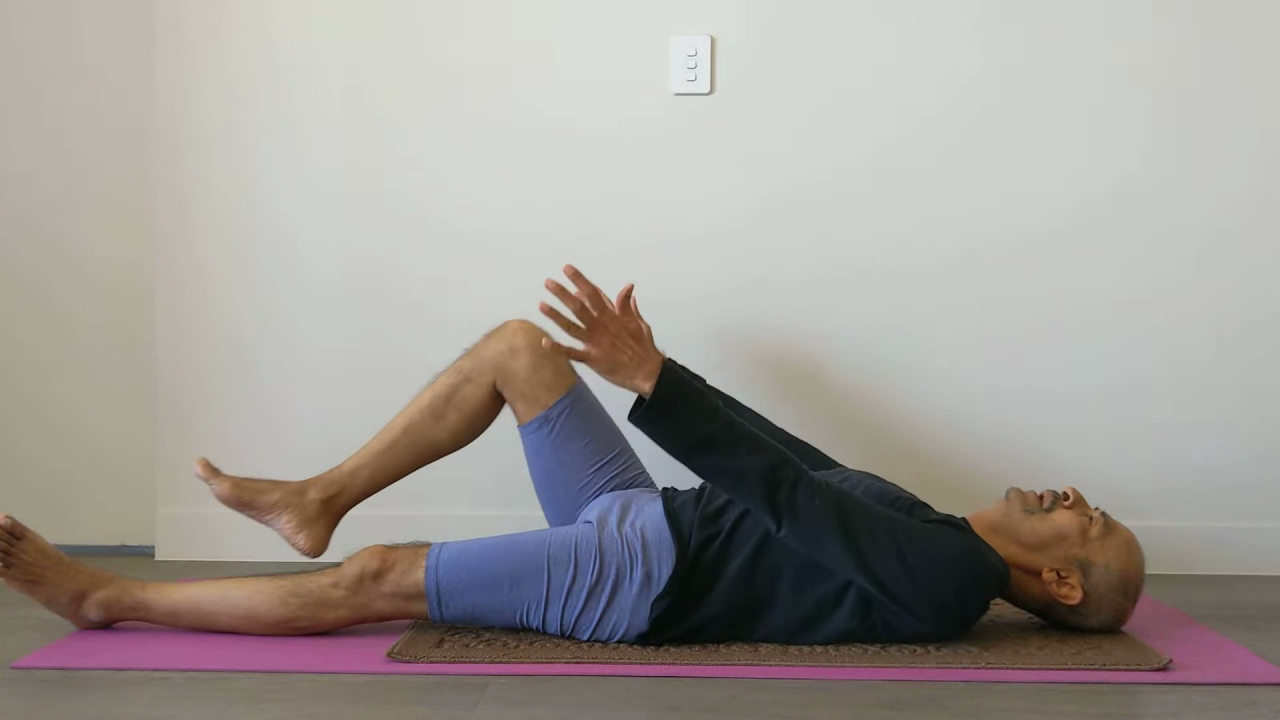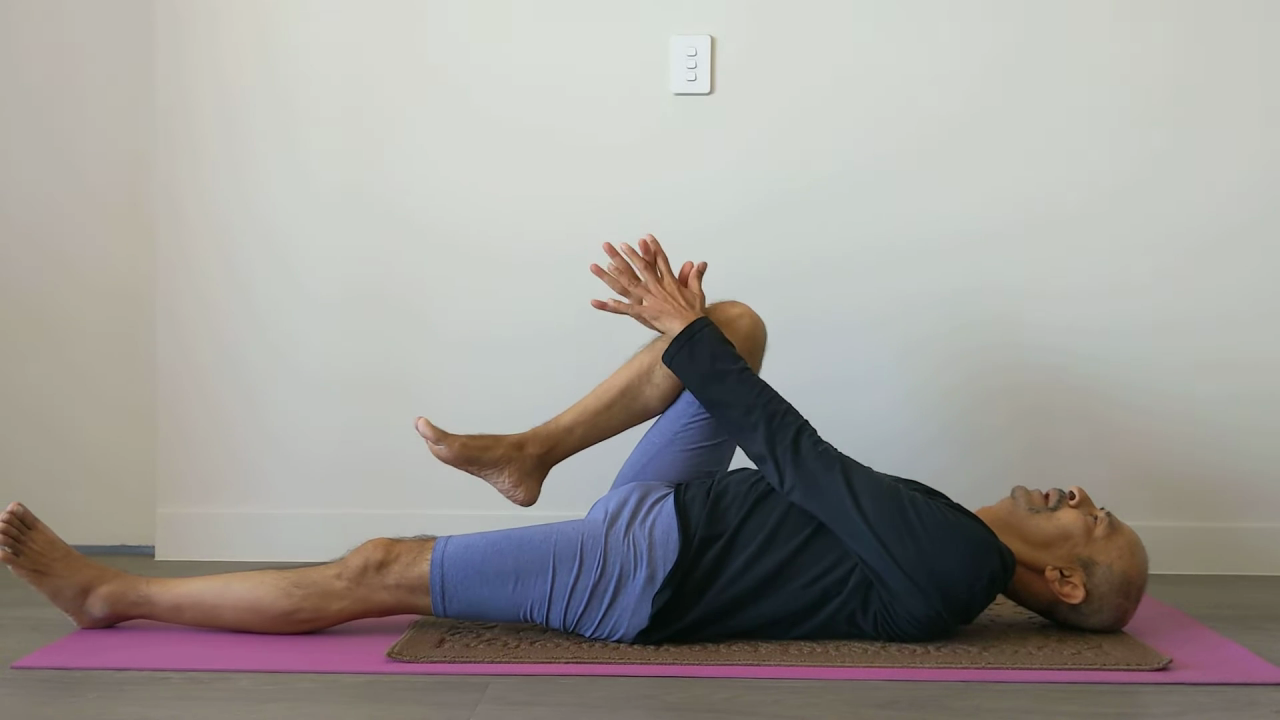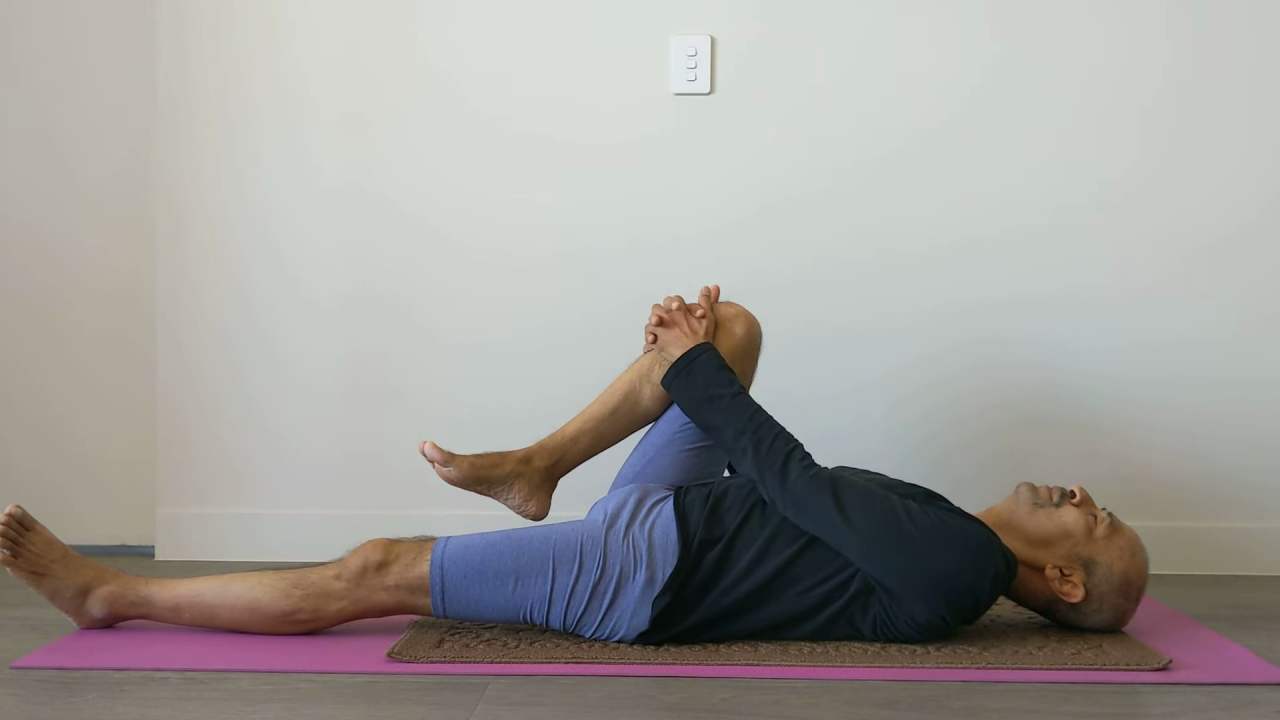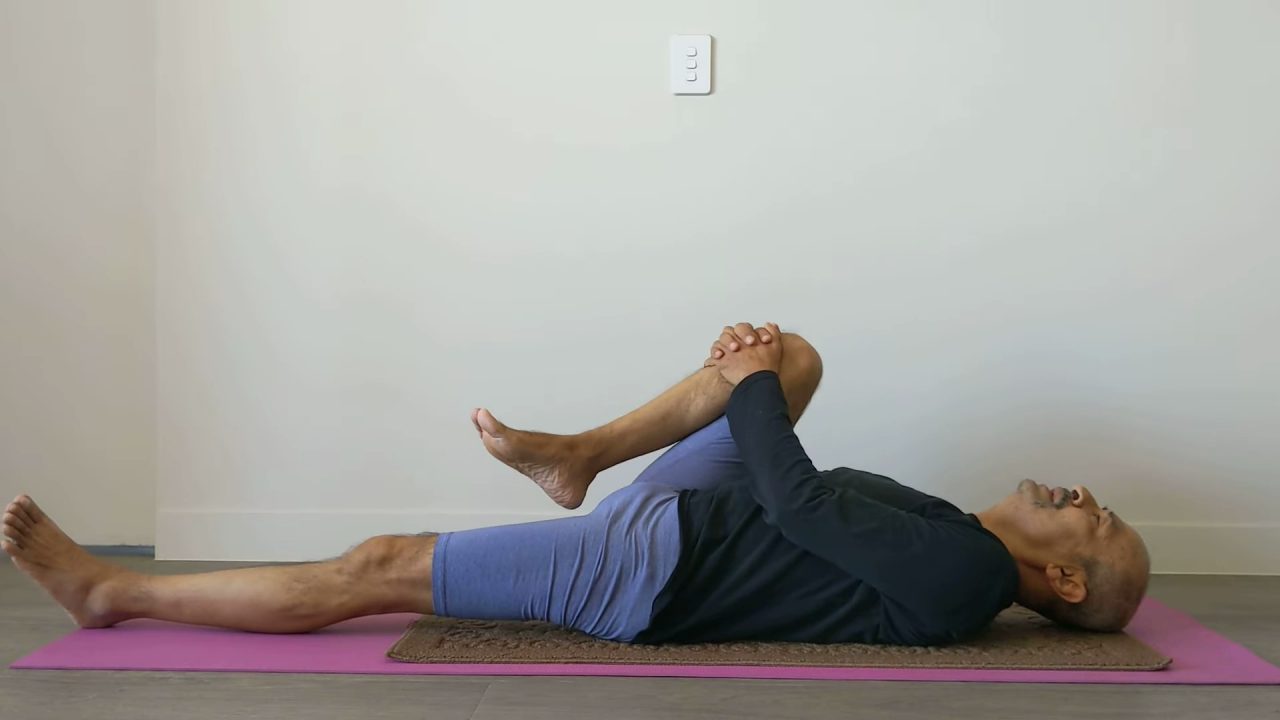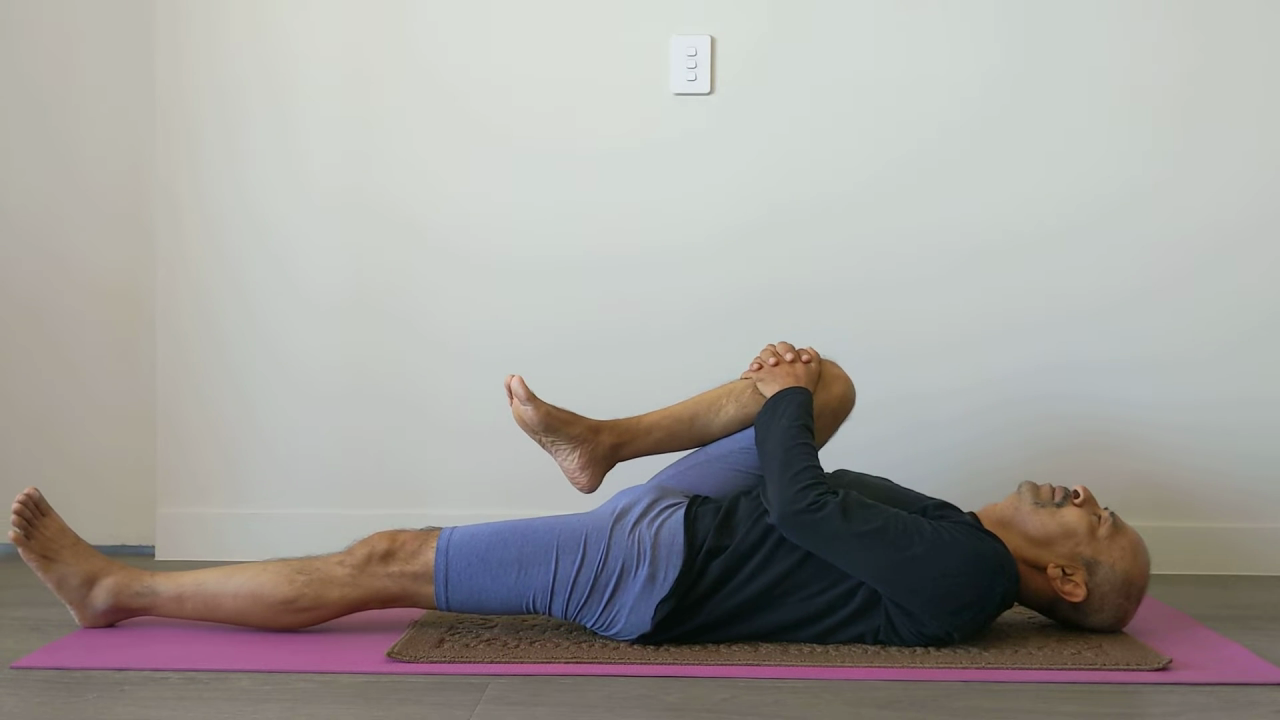
dt=0.7s
person 1, frame 1
left shoulder: (942, 580)
right shoulder: (924, 535)
left elbow: (787, 497)
right elbow: (799, 473)
left wrist: (649, 380)
right wrist: (653, 373)
left hip: (635, 578)
right hip: (649, 521)
left knee: (369, 583)
right knee: (512, 345)
left ankle: (102, 597)
right ankle: (317, 505)
person 1, frame 2
left shoulder: (951, 564)
right shoulder: (941, 541)
left elbow: (797, 459)
right elbow: (812, 480)
left wrist: (684, 334)
right wrist: (696, 327)
left hip: (638, 574)
right hip: (661, 517)
left knee: (372, 573)
right knee: (739, 326)
left ankle: (109, 592)
right ankle: (529, 454)
person 1, frame 3
left shoulder: (952, 566)
right shoulder: (944, 544)
left elbow: (792, 483)
right elbow: (809, 499)
left wrist: (689, 364)
right wrist: (702, 352)
left hip: (639, 573)
right hip: (665, 519)
left knee: (373, 573)
right knee: (731, 328)
left ankle: (110, 595)
right ankle: (534, 468)
person 1, frame 4
left shoulder: (959, 573)
right shoulder: (955, 544)
left elbow: (796, 507)
right elbow: (819, 506)
left wrist: (749, 387)
right wrist: (762, 374)
left hip: (643, 572)
right hip: (672, 518)
left knee: (376, 568)
right knee: (792, 356)
left ankle: (111, 590)
right ankle: (578, 455)
person 1, frame 5
left shoulder: (964, 573)
right shoulder: (959, 542)
left elbow: (799, 508)
left wrist: (781, 398)
right wrist: (793, 393)
left hip: (648, 568)
right hip: (677, 520)
left knee: (378, 564)
right knee: (826, 383)
left ankle: (115, 587)
right ankle: (596, 440)
